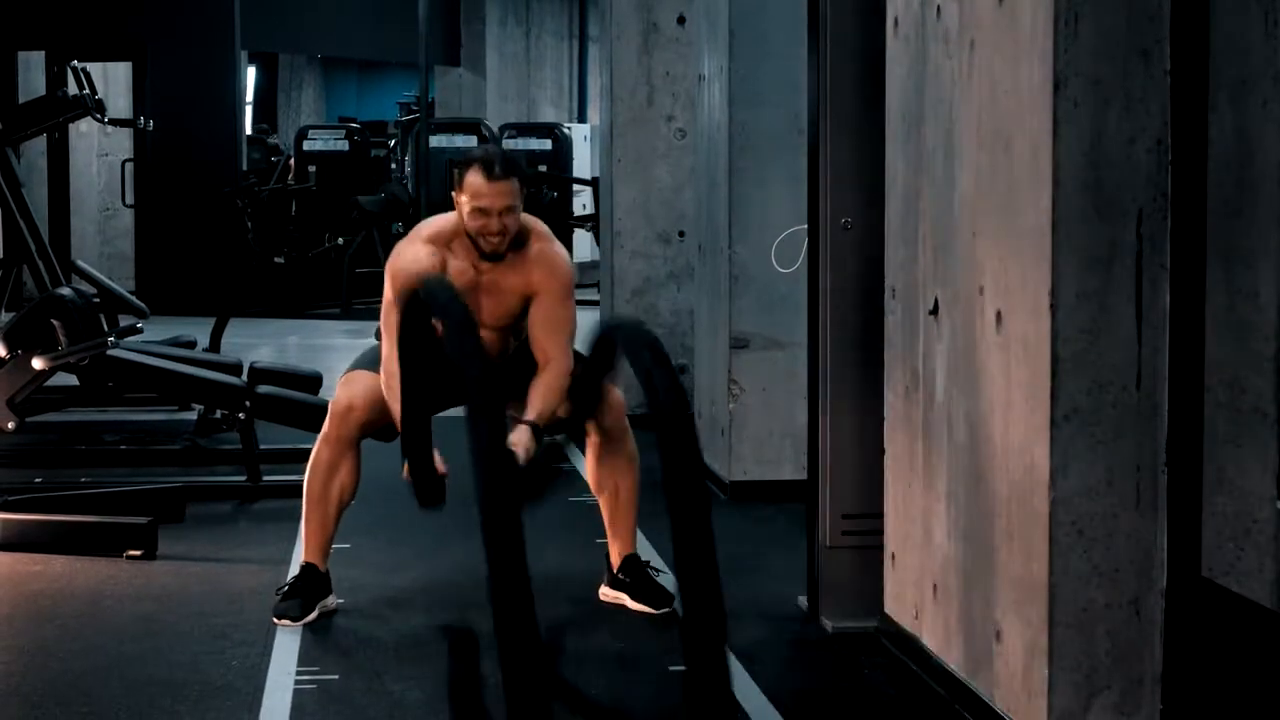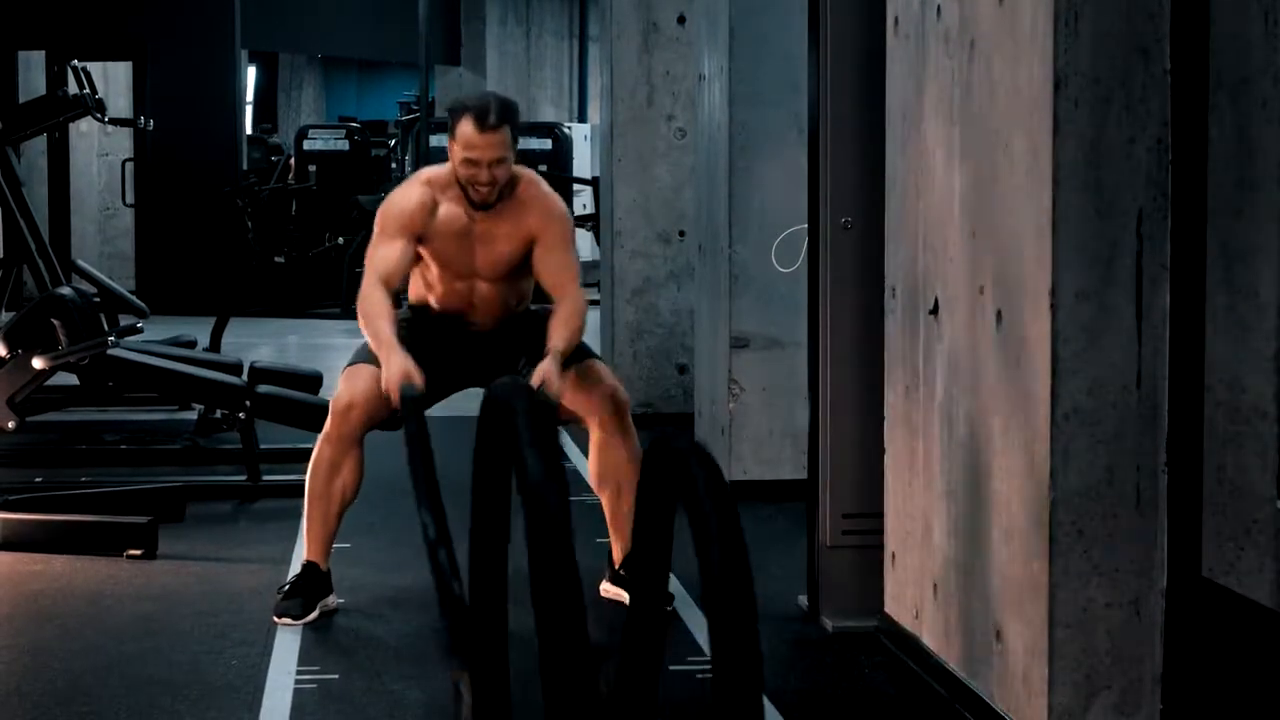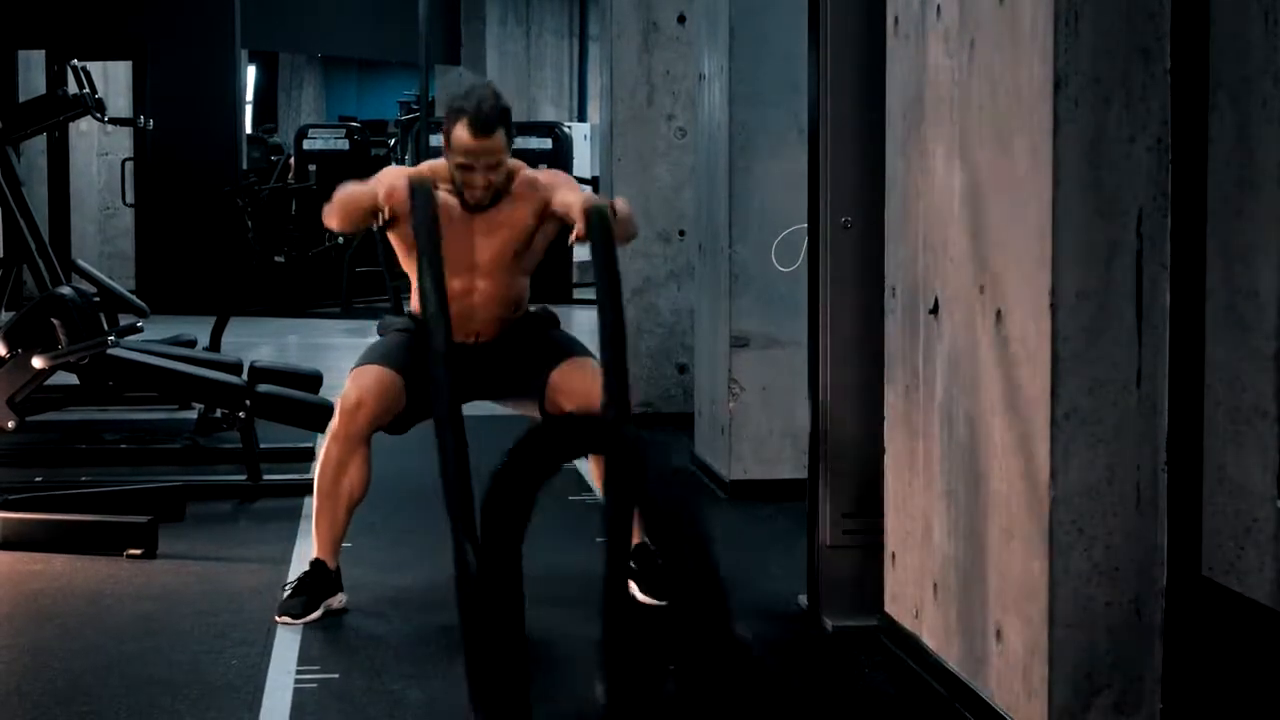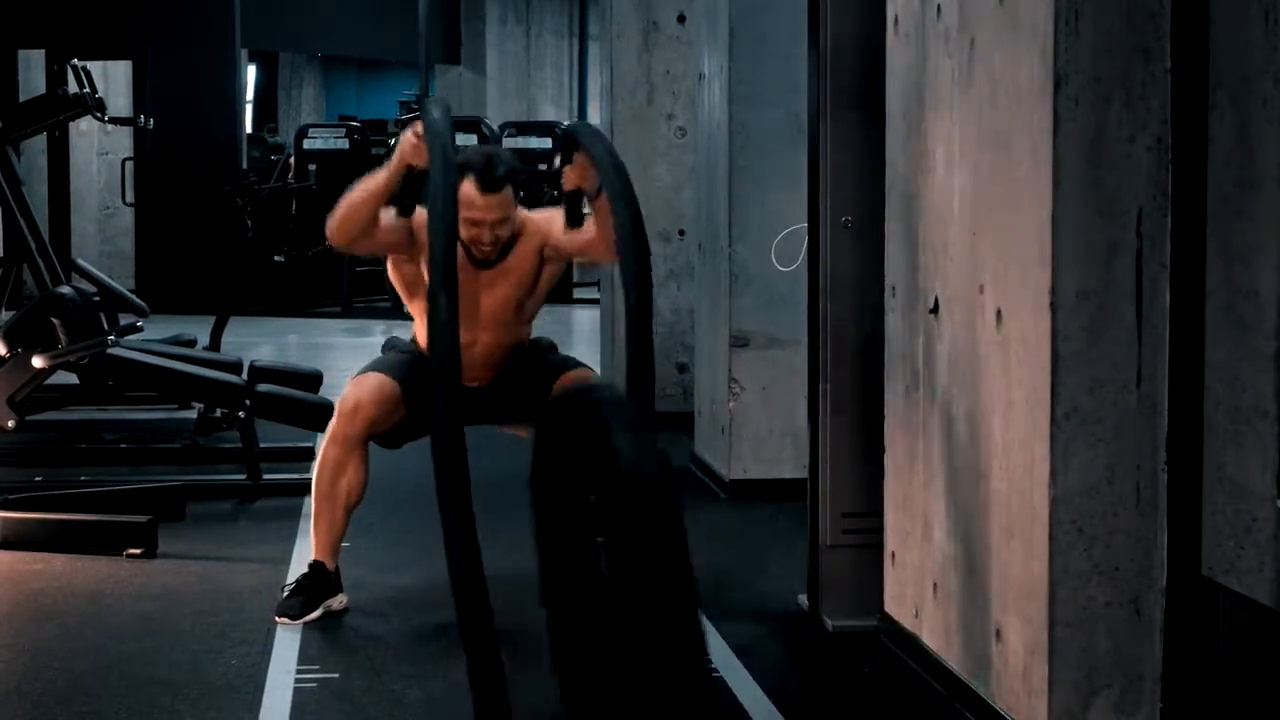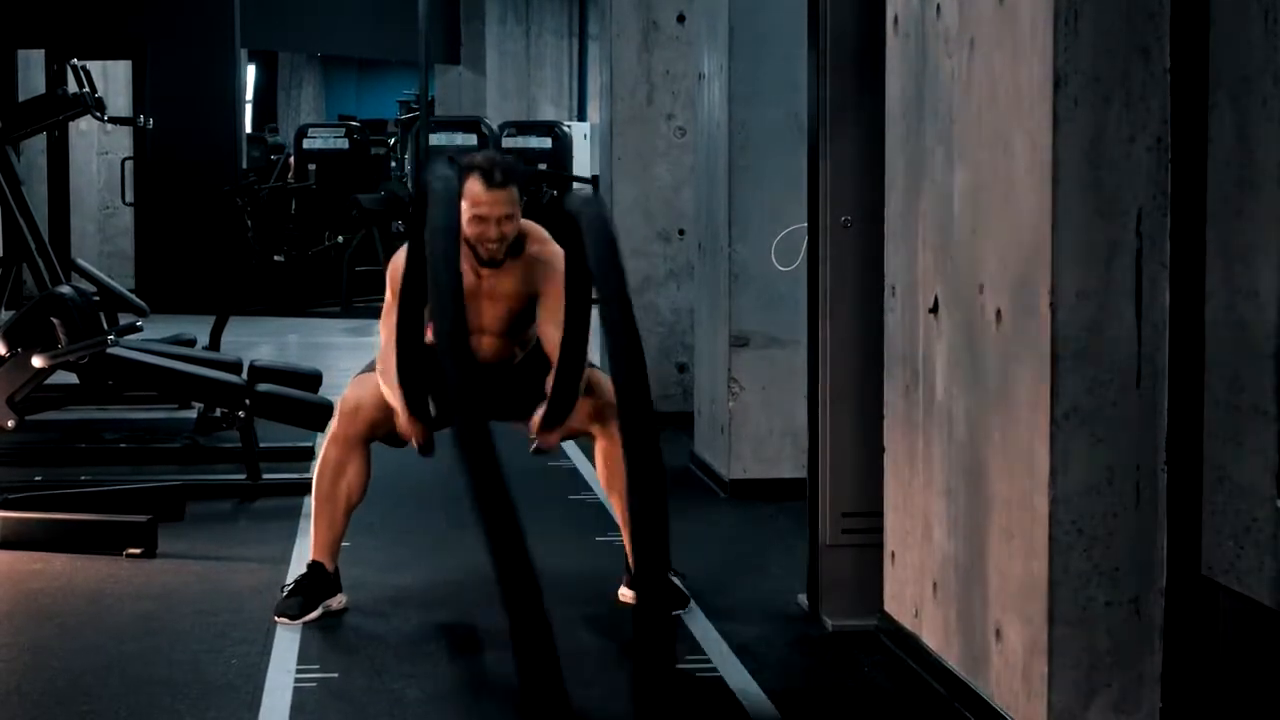
dt=0.4s
person 1, frame 1
left shoulder: (547, 258)
right shoulder: (420, 254)
left elbow: (554, 361)
right elbow: (397, 358)
left wrist: (528, 428)
left hip: (514, 356)
left knee: (609, 409)
right knee: (345, 413)
left ankle: (625, 569)
right ankle: (313, 577)
person 1, frame 2
left shoulder: (540, 204)
right shoulder: (415, 200)
left elbow: (570, 296)
right elbow: (372, 289)
left wrist: (556, 358)
right wrist: (391, 354)
left hip: (514, 332)
right hip: (428, 329)
left knee: (610, 401)
right knee: (347, 409)
left ankle: (624, 567)
right ankle: (314, 574)
person 1, frame 3
left shoulder: (539, 189)
right shoulder: (415, 185)
left elbow: (624, 222)
right elbow: (336, 213)
left wrist: (603, 212)
right wrist: (378, 192)
left hip: (517, 341)
right hip: (427, 342)
left knee: (604, 401)
right knee: (354, 408)
left ankle: (640, 555)
right ankle: (322, 572)
person 1, frame 4
left shoulder: (540, 232)
right shoulder: (419, 229)
left elbow: (615, 245)
right elbow: (341, 232)
left wrist: (593, 190)
right wrist: (396, 168)
left hip: (517, 374)
right hip: (428, 372)
right knee: (352, 412)
right ankle: (322, 575)
person 1, frame 5
left shoulder: (547, 260)
left elbow: (564, 351)
right elbow: (391, 351)
right wrist: (403, 405)
left hip: (520, 369)
right hip: (438, 368)
left knee: (615, 413)
right knee: (354, 412)
right ankle: (321, 575)
